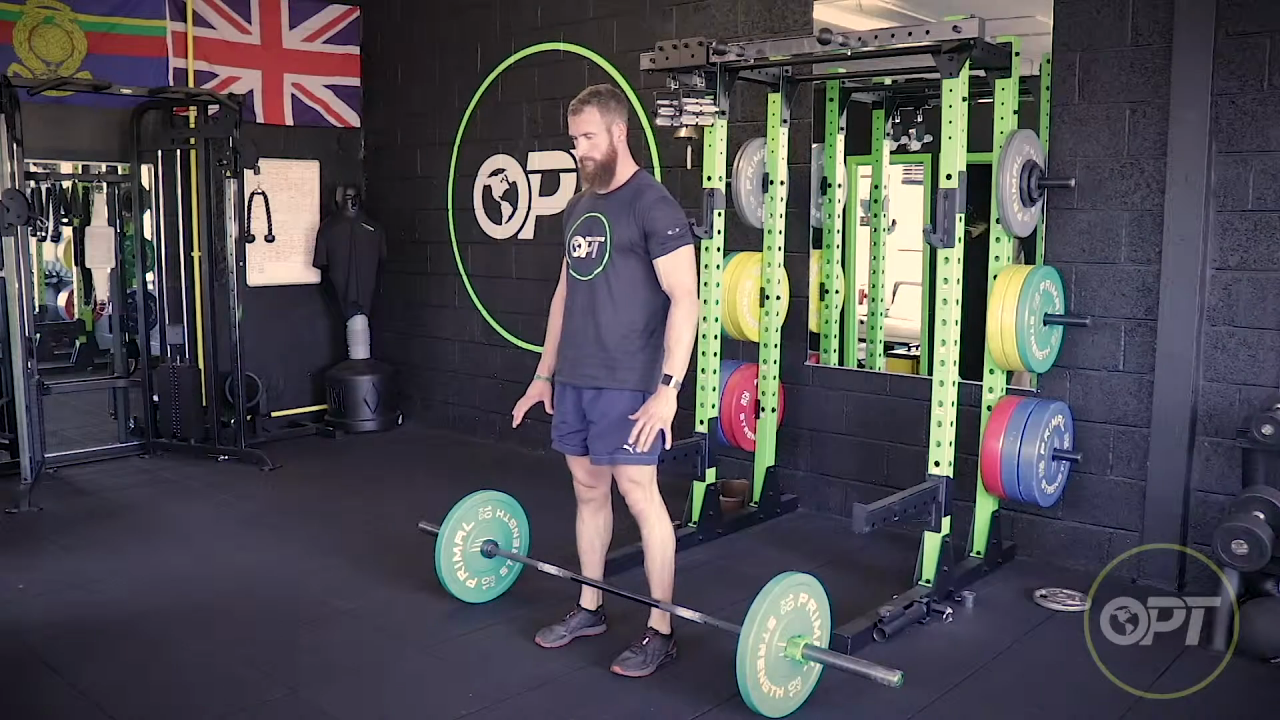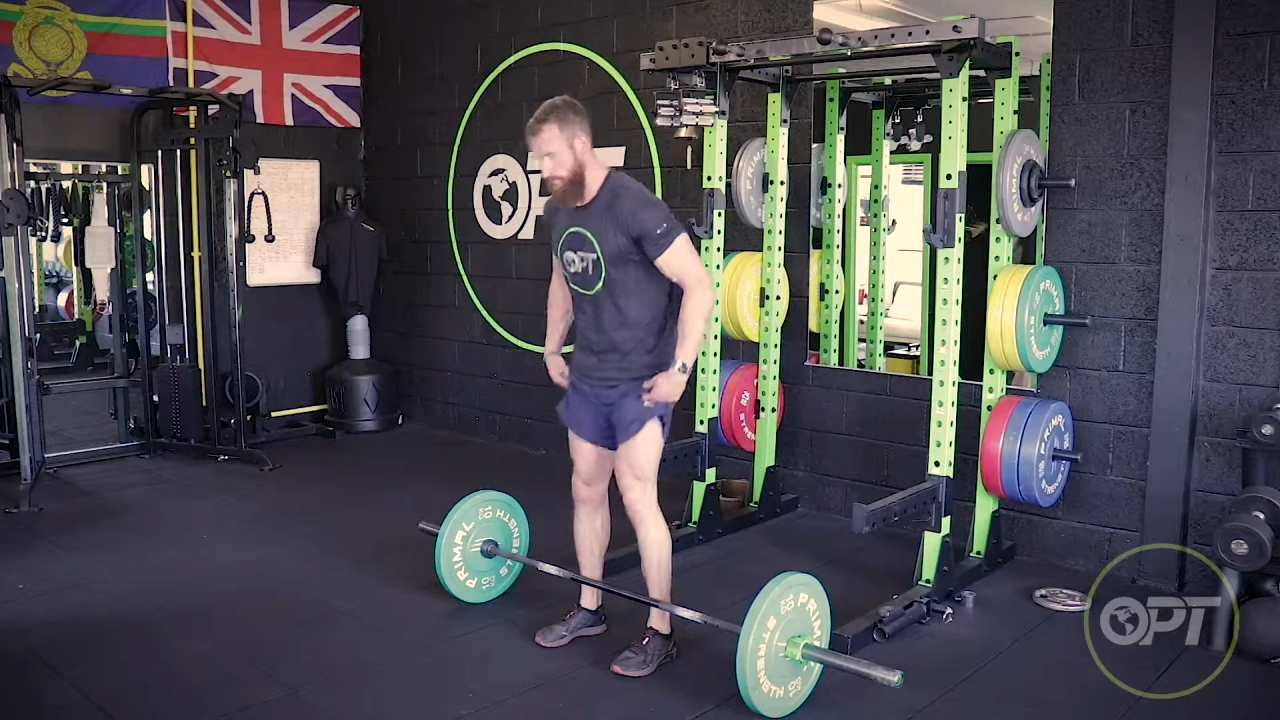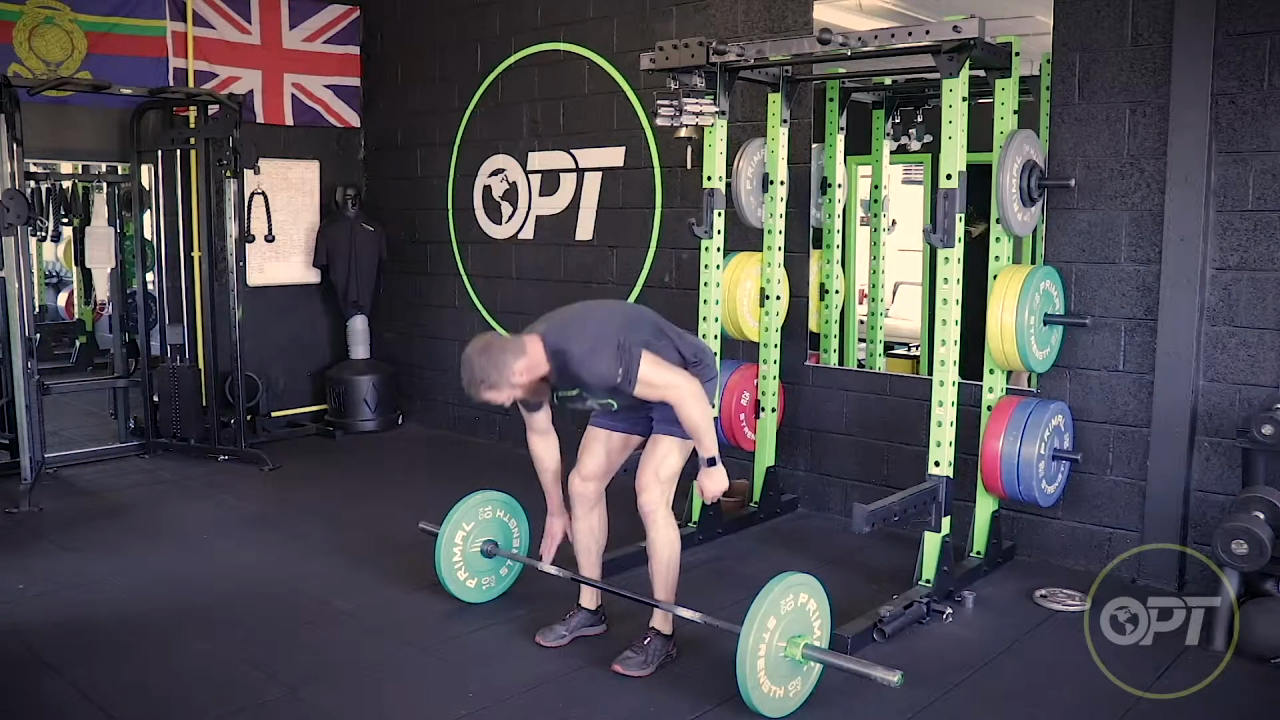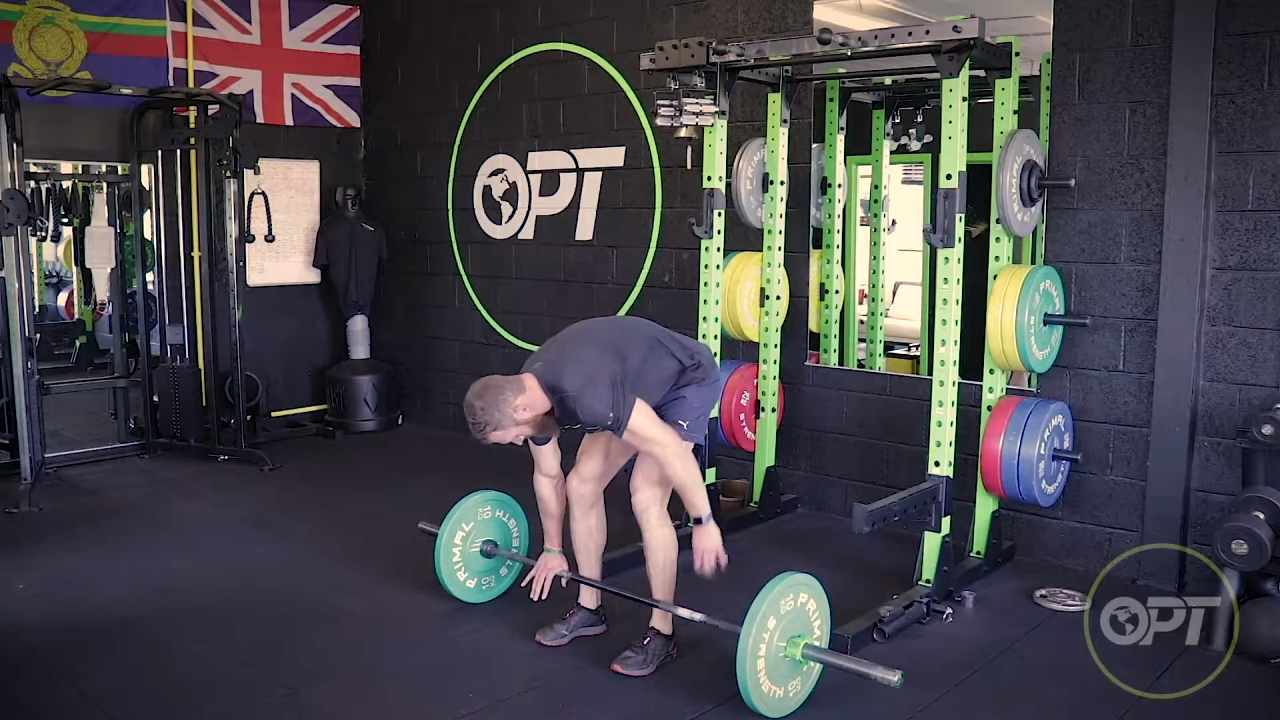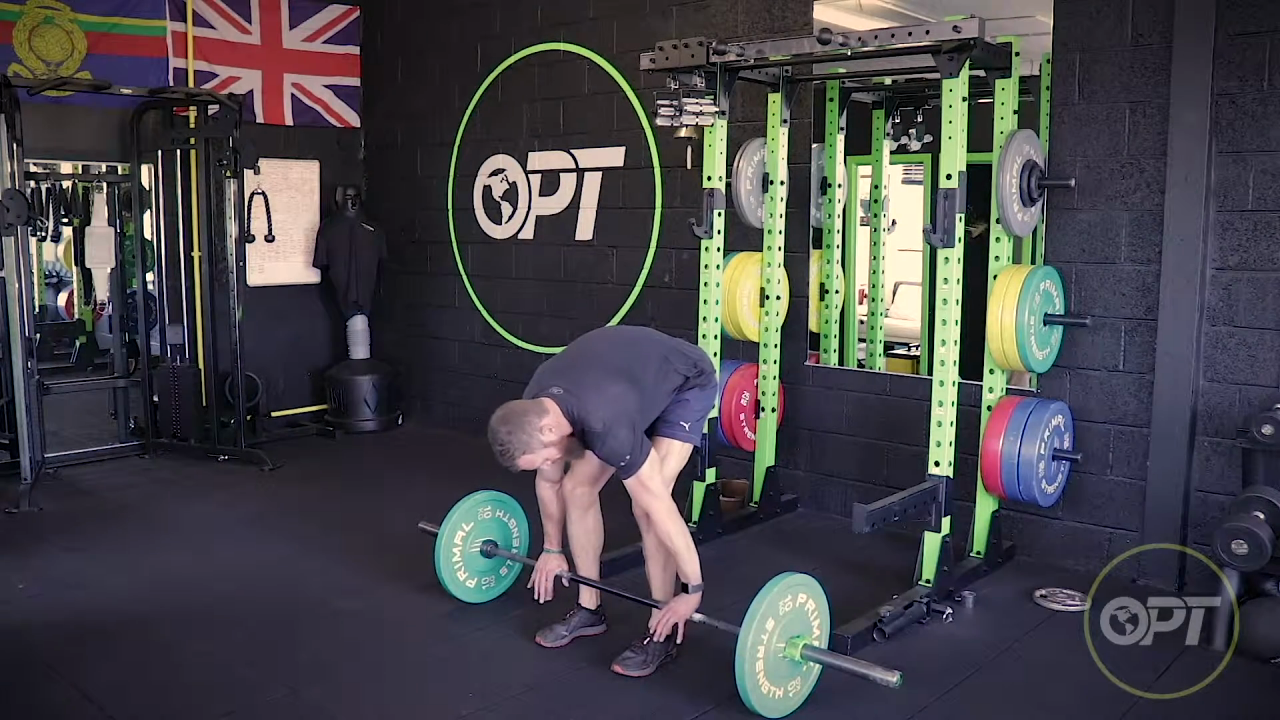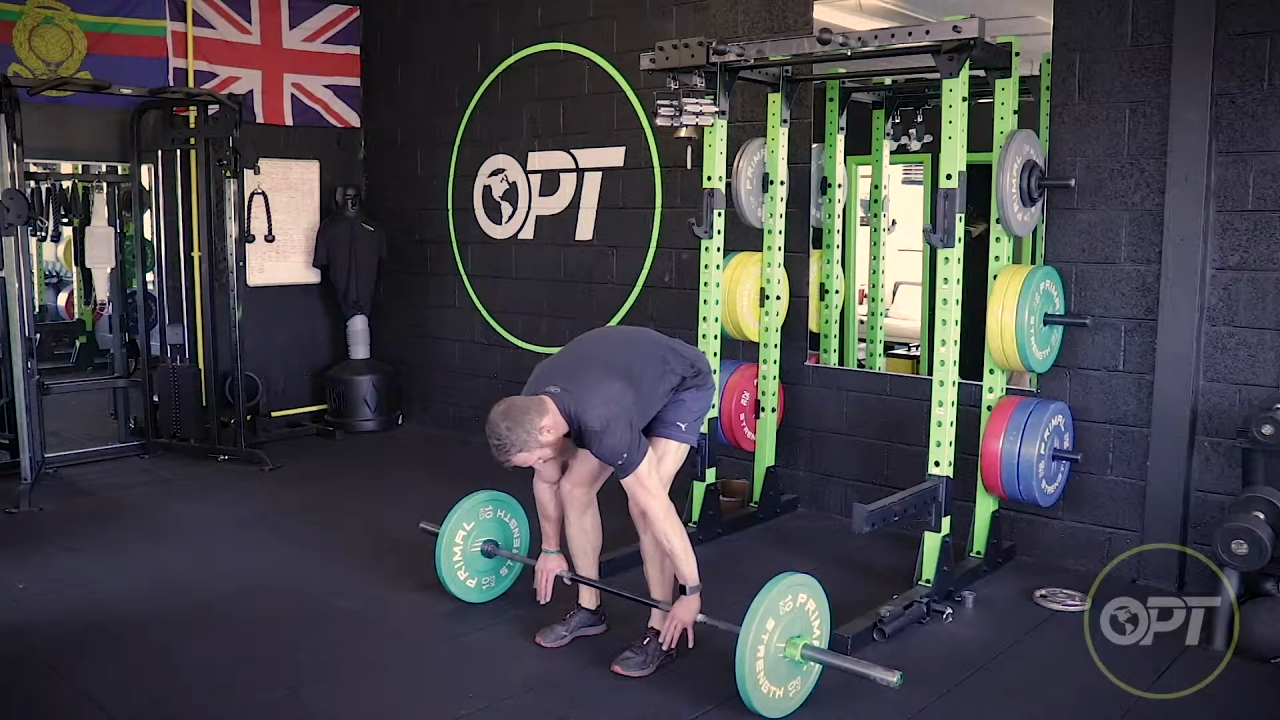
dt=0.7s
person 1, frame 1
left shoulder: (653, 206)
right shoulder: (578, 208)
left elbow: (685, 301)
left wrist: (668, 387)
right wrist: (543, 374)
left hip: (627, 384)
right hip: (574, 379)
left knee: (640, 497)
right knee: (588, 491)
left ankle: (660, 630)
right ankle: (589, 608)
person 1, frame 2
left shoulder: (635, 208)
right shoulder: (557, 212)
left elbow: (700, 287)
left wrist: (680, 369)
right wrist: (553, 348)
left hip: (642, 379)
right hip: (589, 376)
left knee: (637, 497)
right knee: (585, 490)
left ankle: (660, 630)
right ankle: (589, 607)
person 1, frame 3
left shoulder: (588, 360)
right shoulder: (527, 367)
left elbow: (684, 388)
right elbow: (541, 436)
left wrist: (710, 464)
right wrist: (555, 510)
left hip: (682, 380)
right hip: (629, 388)
left knee: (650, 495)
right knee: (584, 484)
left ankle: (661, 632)
right ankle: (589, 609)
person 1, frame 4
left shoulder: (585, 394)
right shoulder: (530, 395)
left elbow: (670, 449)
right elbow: (548, 476)
left wrist: (704, 523)
right wrist: (552, 548)
left hip: (688, 380)
right hip: (637, 382)
left knee: (645, 497)
right knee: (581, 485)
left ankle: (662, 633)
right ankle: (589, 608)
person 1, frame 5
left shoulder: (604, 425)
right shoulder: (533, 412)
left elbow: (661, 511)
right elbow: (550, 483)
left wrist: (692, 590)
right wrist: (552, 549)
left hip: (686, 384)
right hip: (633, 377)
left knee: (646, 504)
right knee: (577, 487)
left ankle: (663, 632)
right ankle: (589, 608)
person 1, frame 6
left shoulder: (601, 423)
right shoulder: (531, 410)
left elbow: (658, 509)
right elbow: (546, 483)
left wrist: (691, 592)
right wrist: (550, 549)
left hip: (683, 385)
right hip: (631, 375)
left knee: (641, 505)
right knee: (574, 487)
left ankle: (661, 631)
right ankle: (589, 609)
